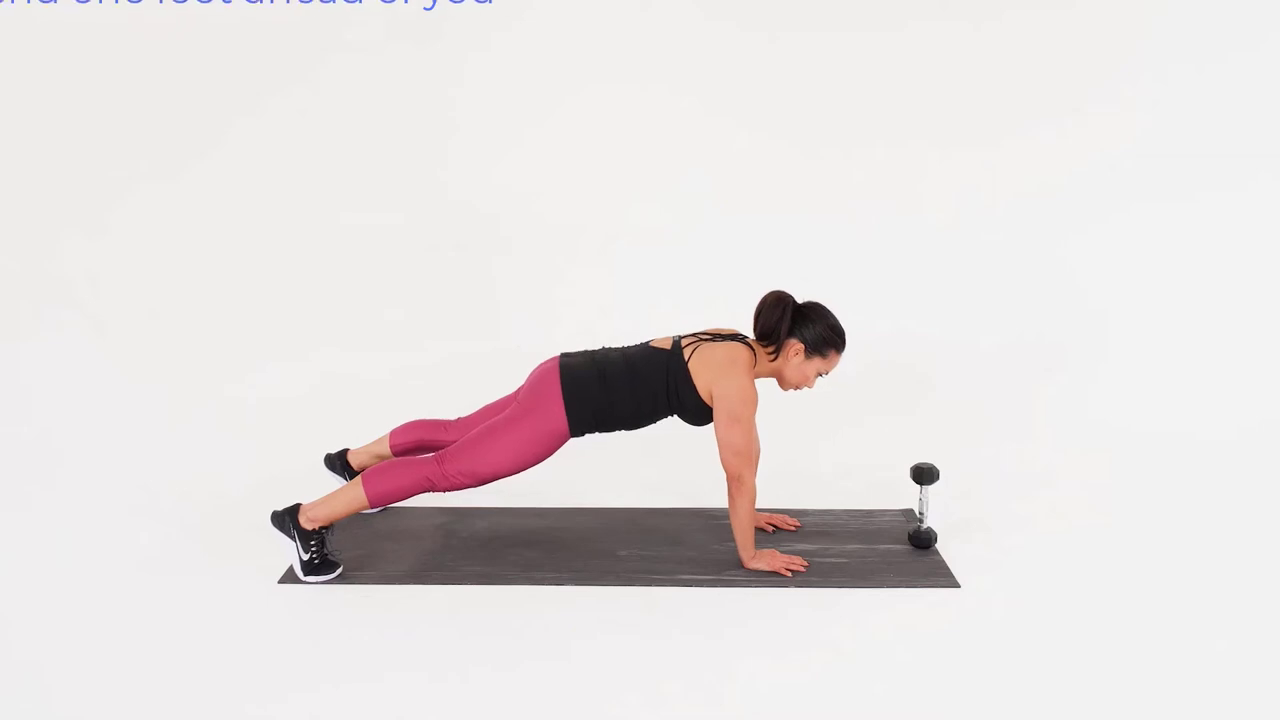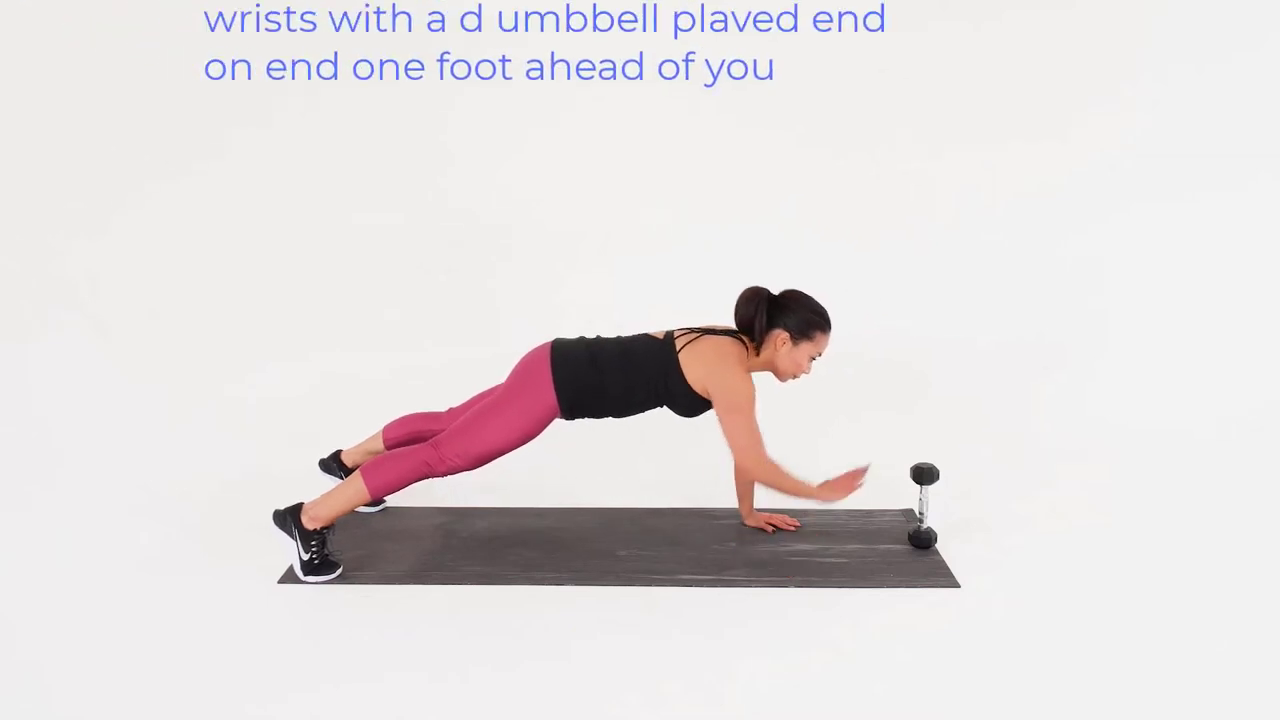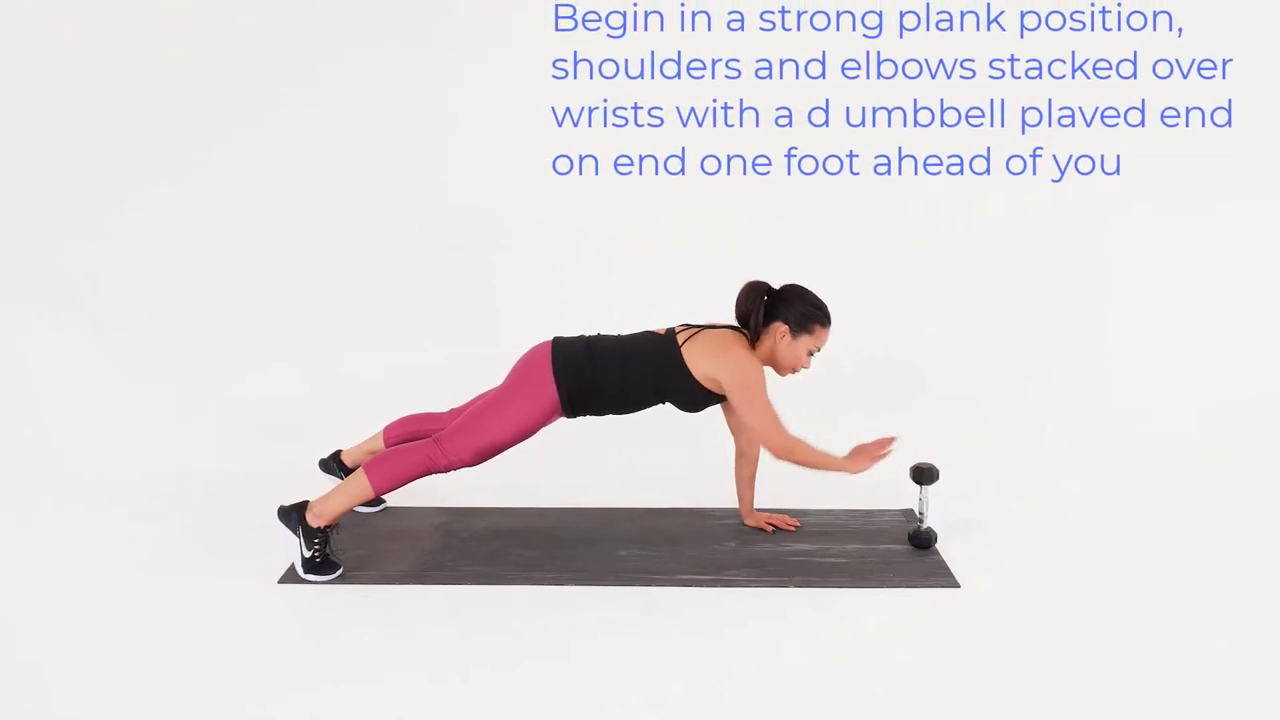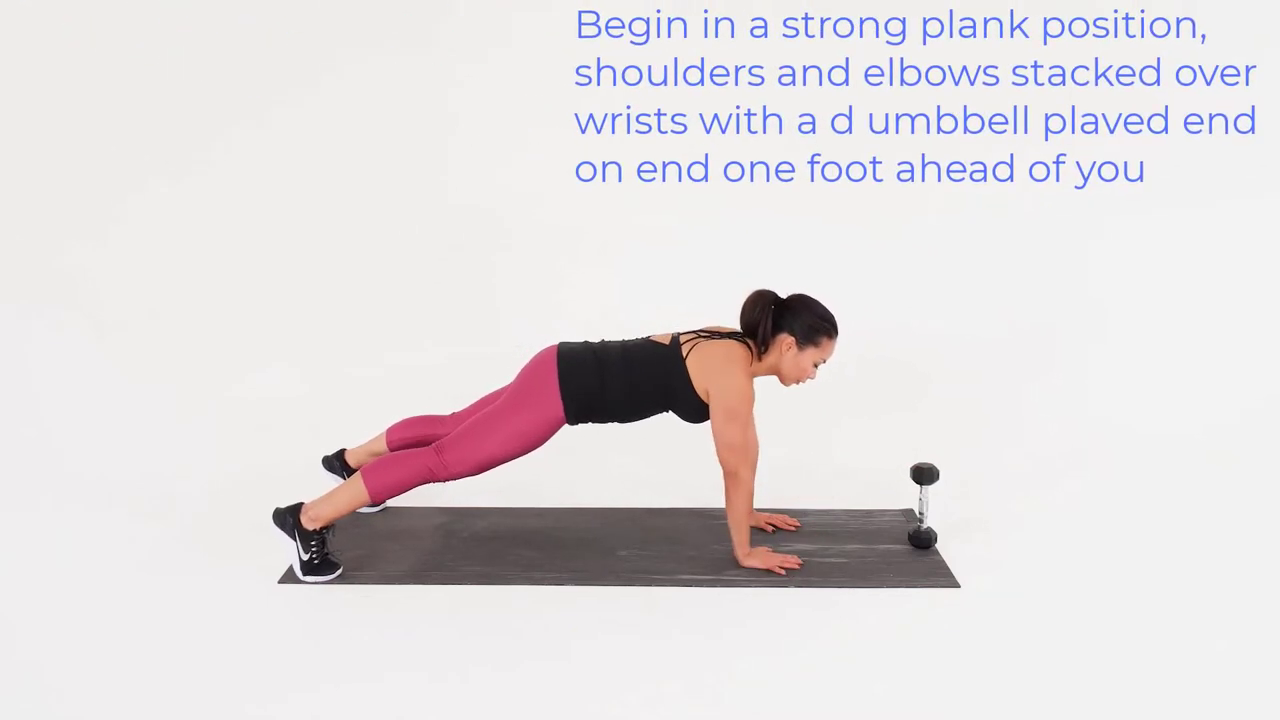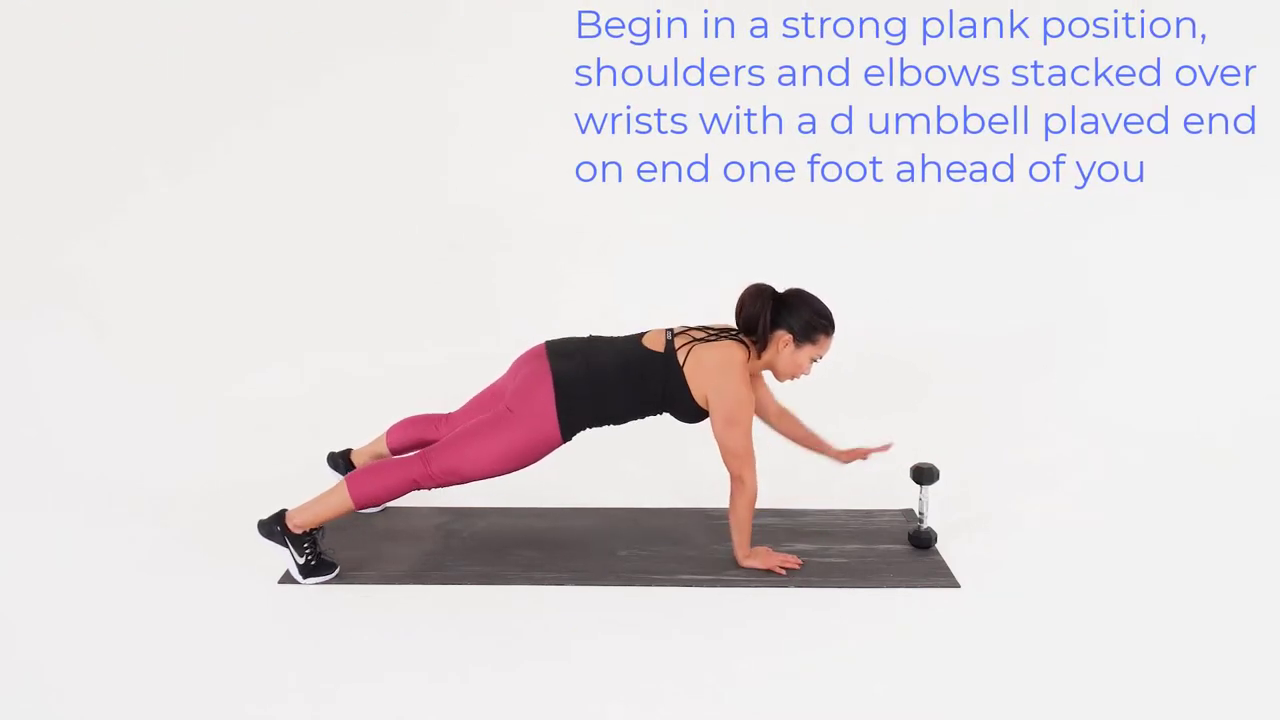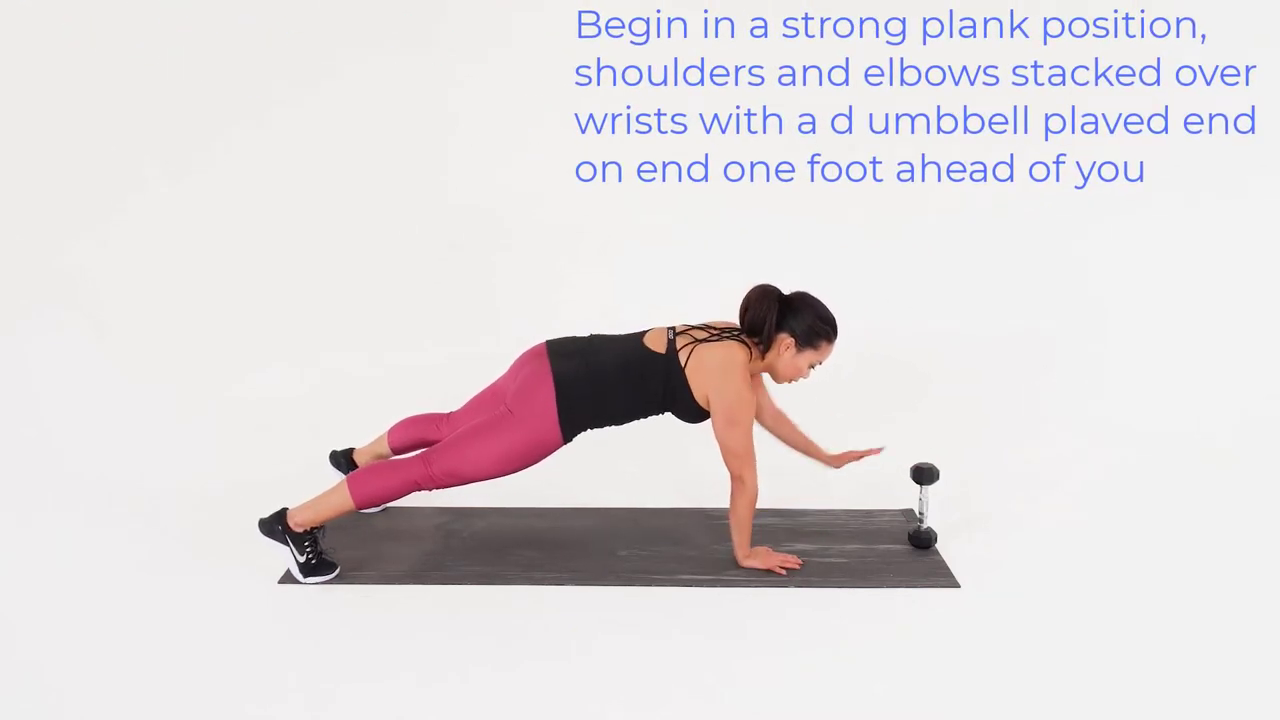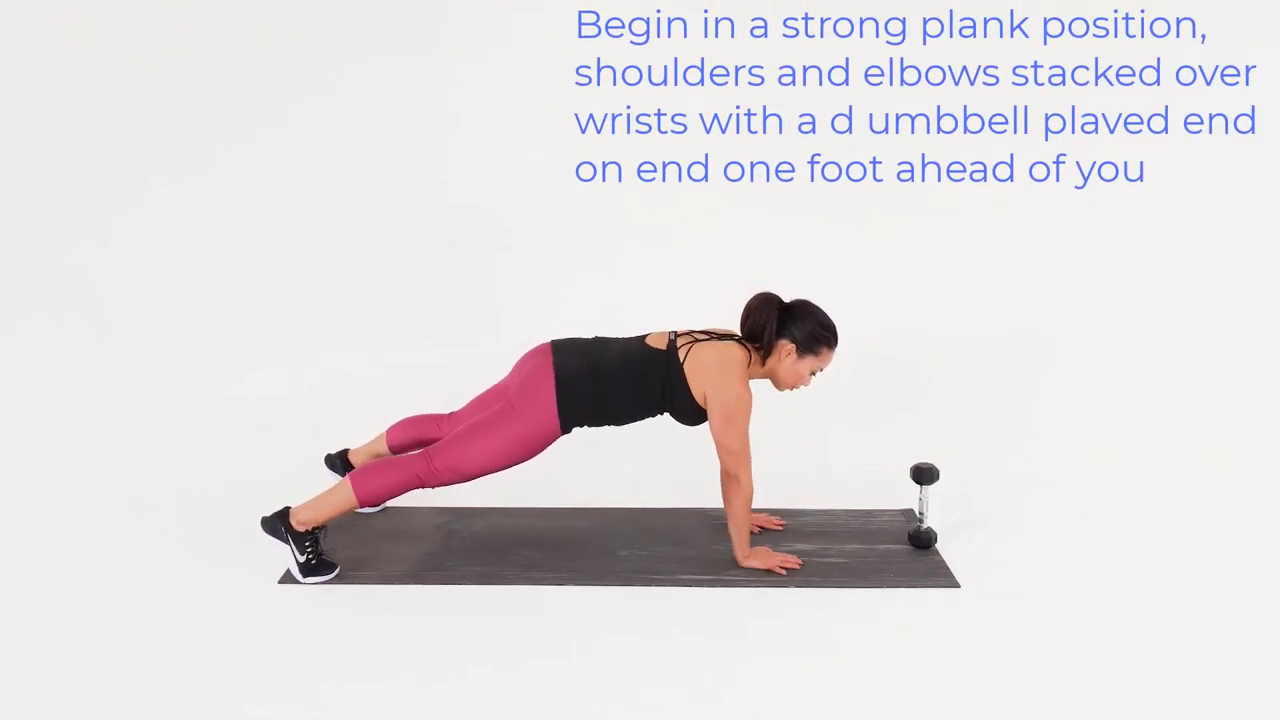
dt=0.4s
person 1, frame 1
left shoulder: (736, 349)
right shoulder: (737, 377)
left elbow: (747, 444)
right elbow: (740, 475)
left wrist: (752, 513)
right wrist: (750, 554)
left hip: (562, 381)
right hip: (564, 406)
left knee: (456, 433)
right knee: (447, 468)
left ankle: (354, 459)
right ankle: (308, 519)
person 1, frame 2
left shoulder: (732, 345)
right shoulder: (730, 370)
left elbow: (749, 447)
right elbow: (753, 462)
left wrist: (749, 511)
right wrist: (816, 493)
left hip: (558, 370)
right hip: (554, 384)
left knee: (449, 425)
right knee: (443, 454)
left ankle: (347, 460)
right ankle: (308, 519)
person 1, frame 3
left shoulder: (733, 351)
right shoulder: (737, 358)
left elbow: (745, 439)
right elbow: (774, 441)
left wrist: (748, 510)
right wrist: (844, 462)
left hip: (560, 373)
right hip: (555, 379)
left knee: (446, 425)
right knee: (445, 449)
left ankle: (346, 460)
right ankle: (313, 517)
person 1, frame 4
left shoulder: (737, 351)
right shoulder: (734, 374)
left elbow: (746, 445)
right elbow: (737, 470)
left wrist: (749, 512)
right wrist: (744, 551)
left hip: (560, 371)
right hip: (559, 389)
left knee: (454, 427)
right knee: (445, 459)
left ankle: (350, 459)
right ankle: (307, 519)
person 1, frame 5
left shoulder: (734, 346)
right shoulder: (729, 375)
left elbow: (772, 411)
right elbow: (744, 477)
left wrist: (834, 452)
right wrist: (745, 551)
left hip: (548, 368)
right hip: (556, 407)
left knee: (450, 428)
right knee: (435, 466)
left ankle: (356, 459)
right ankle: (293, 524)
person 1, frame 6
left shoulder: (734, 342)
right shoulder: (731, 379)
left elbow: (767, 413)
right elbow: (743, 477)
left wrist: (827, 457)
right wrist: (745, 552)
left hip: (547, 366)
right hip: (553, 408)
left knee: (449, 428)
right knee: (436, 468)
left ankle: (356, 458)
right ankle: (296, 522)
person 1, frame 7
left shoulder: (730, 348)
right shoulder: (732, 379)
left elbow: (729, 456)
right elbow: (737, 473)
left wrist: (742, 514)
right wrist: (745, 551)
left hip: (552, 365)
right hip: (553, 400)
left knee: (450, 427)
right knee: (437, 464)
left ankle: (353, 459)
right ankle: (298, 521)
